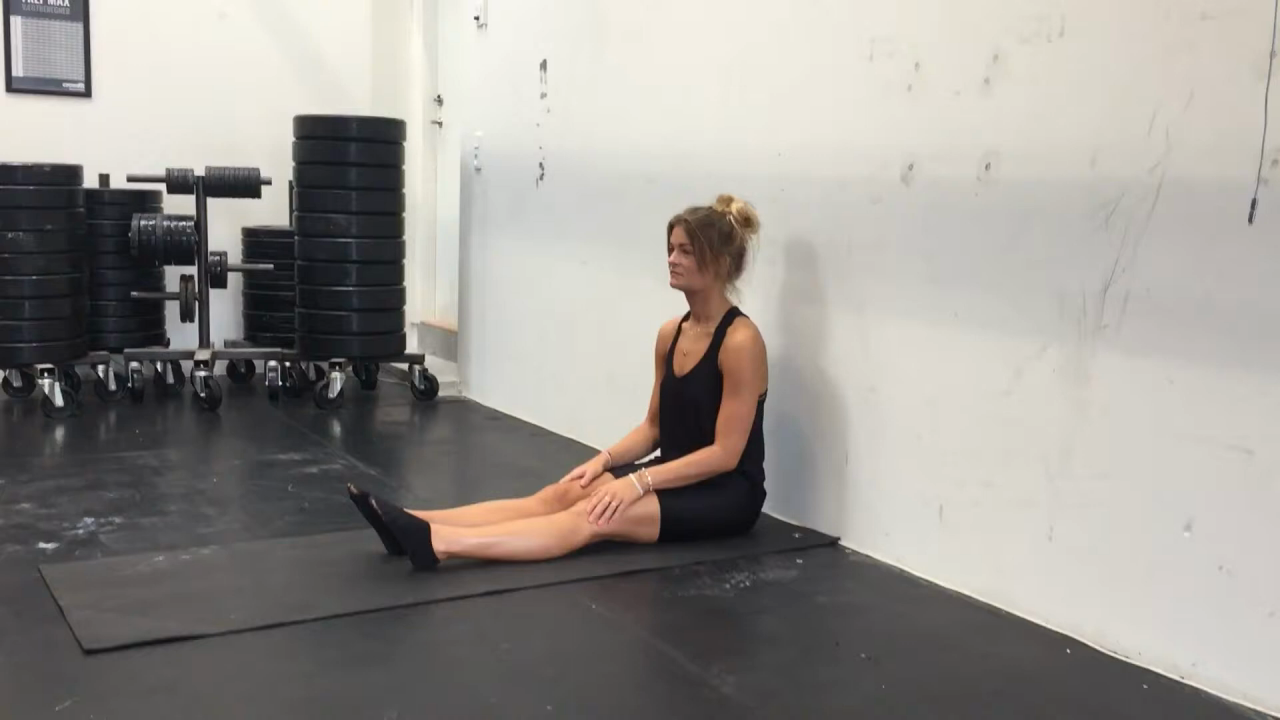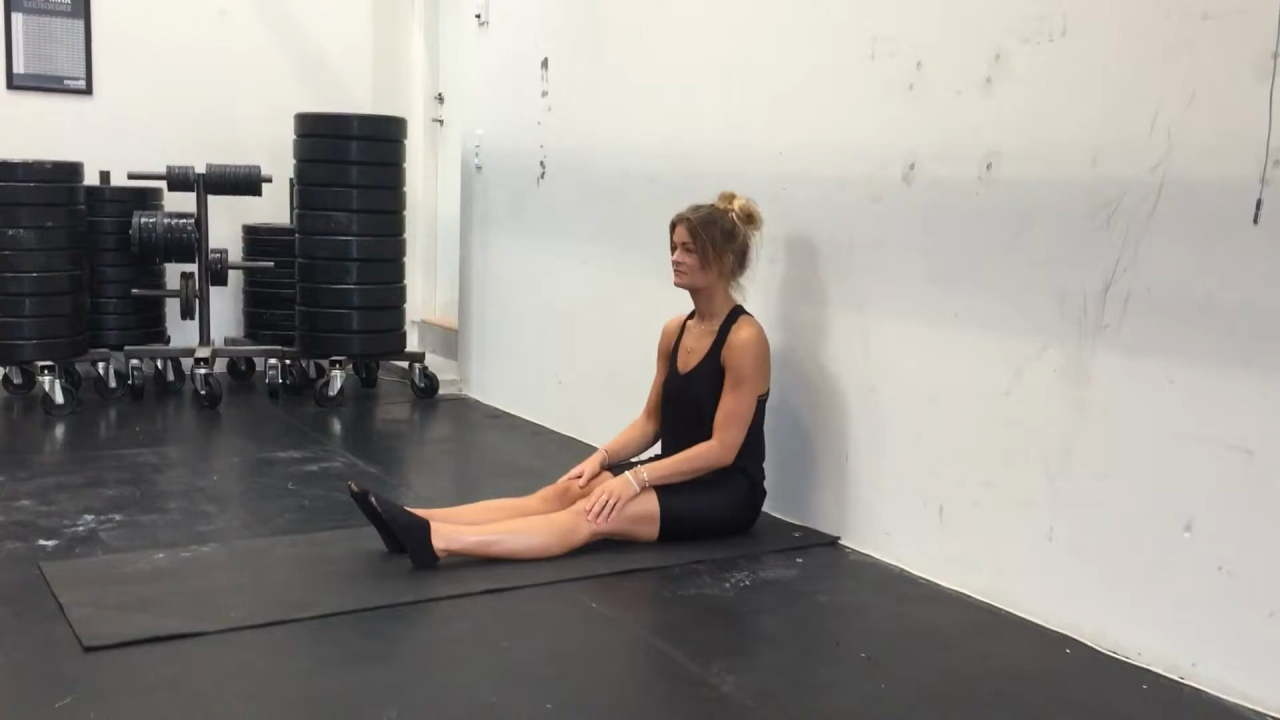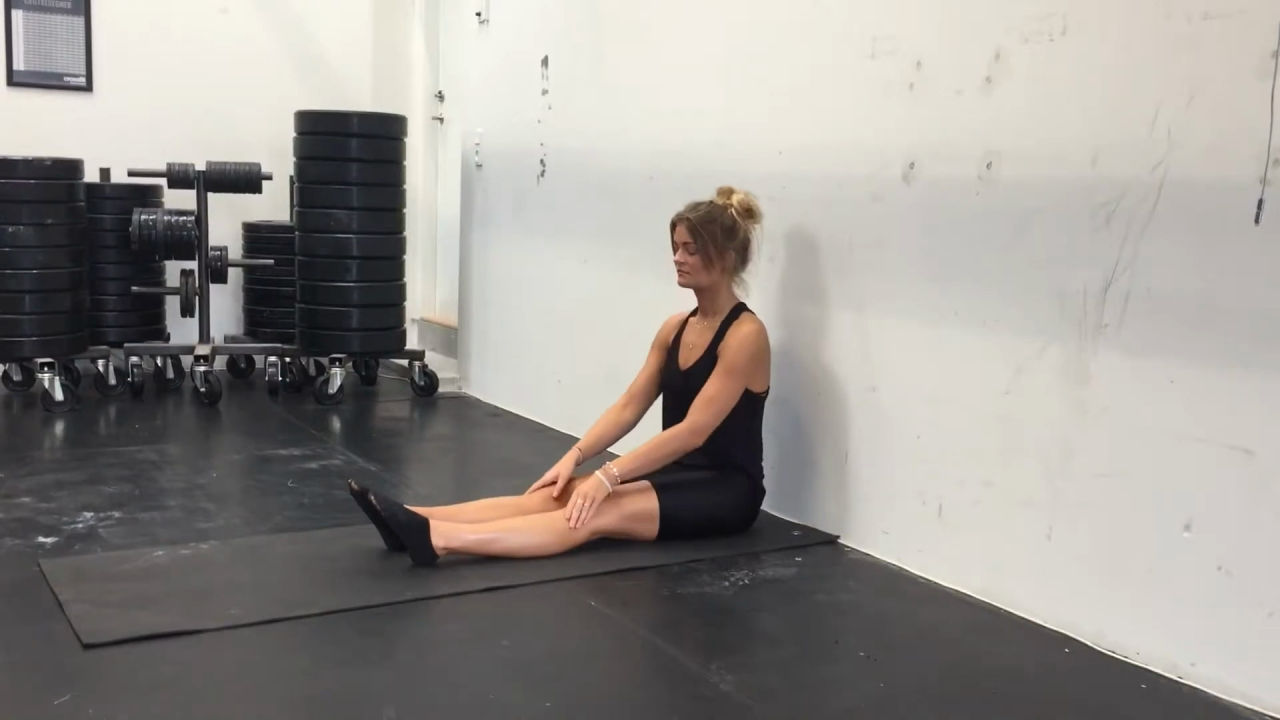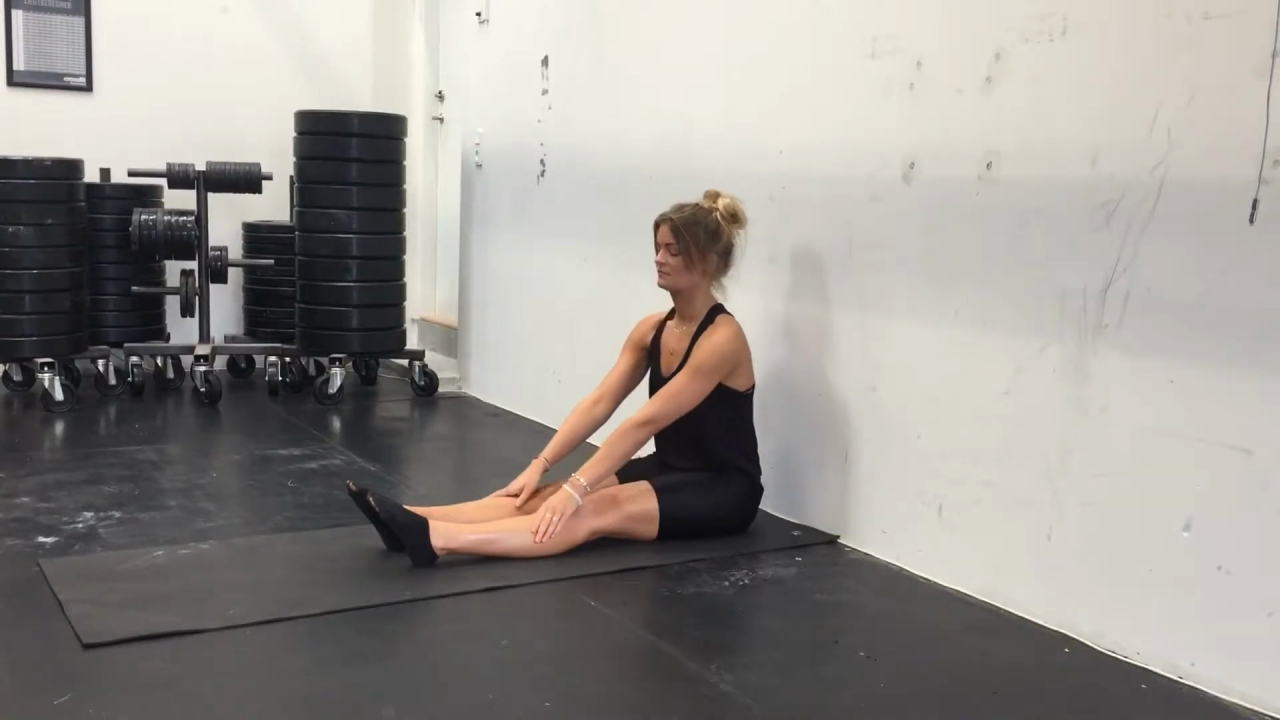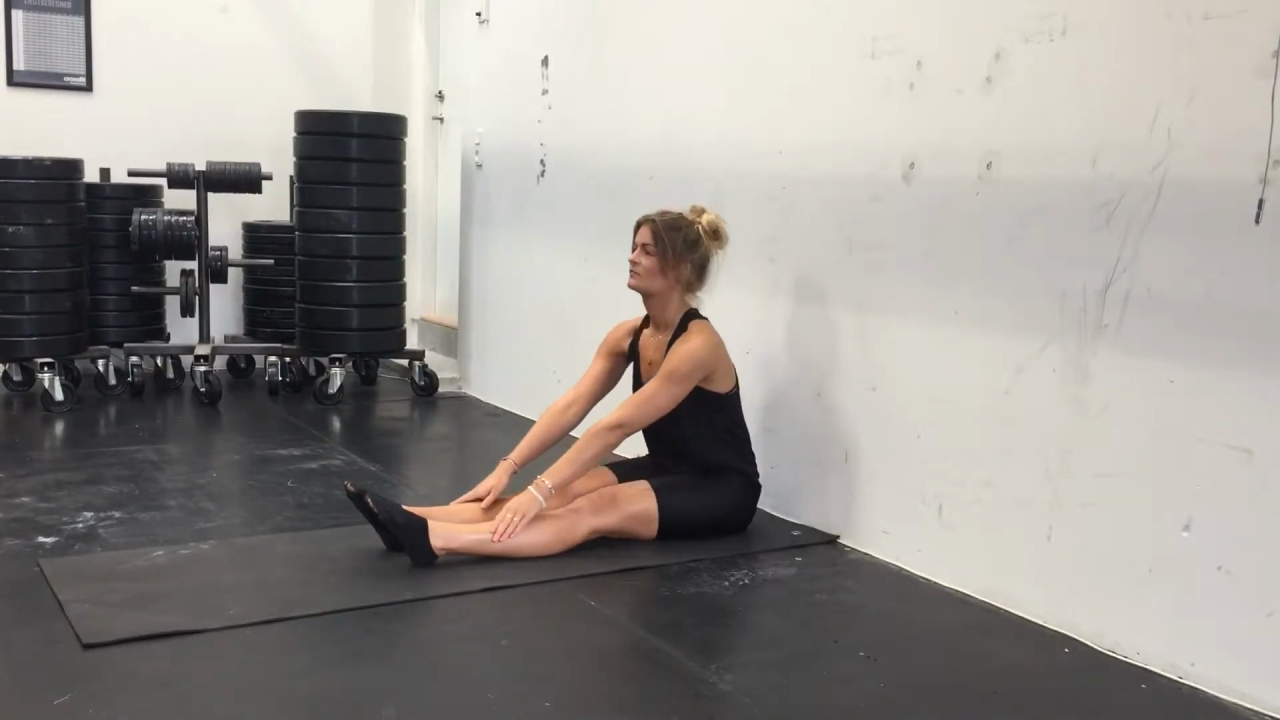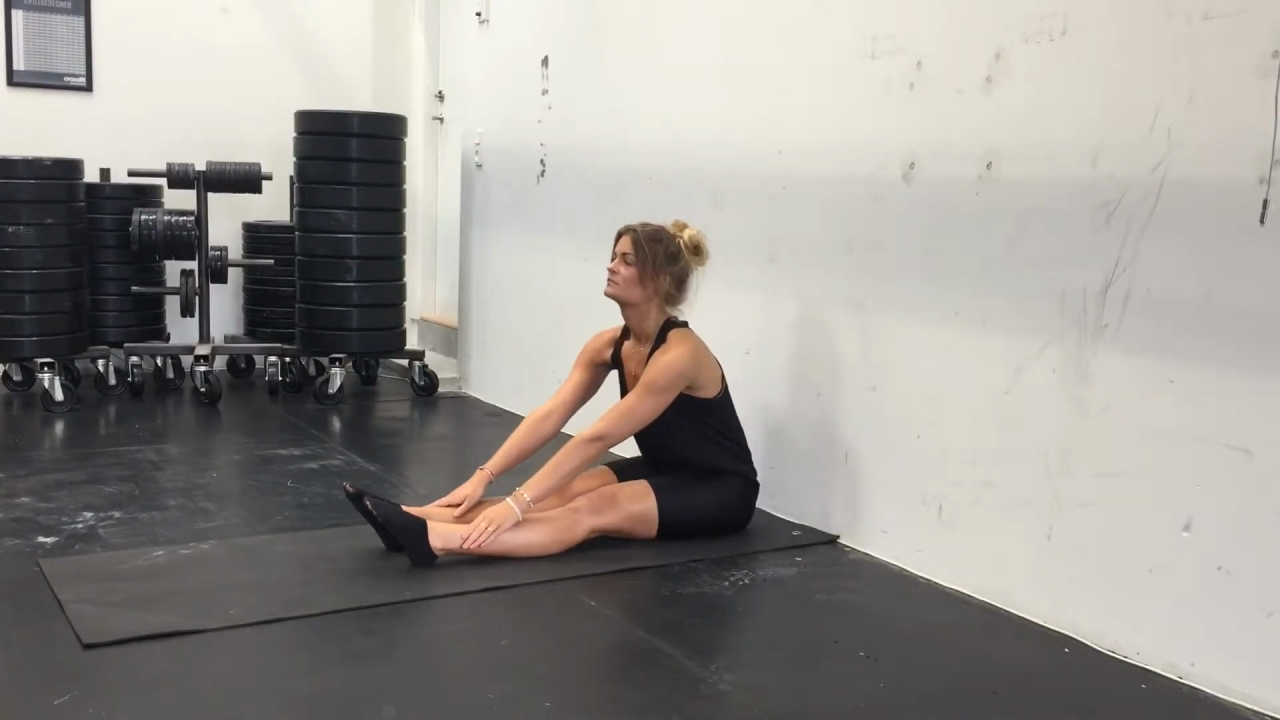
dt=0.5s
person 1, frame 1
left shoulder: (740, 341)
right shoulder: (671, 333)
left elbow: (725, 452)
left wrist: (639, 482)
right wrist: (604, 459)
left hip: (727, 492)
right hip: (677, 475)
left knee: (594, 515)
right knee: (563, 493)
left ankle: (436, 543)
right ankle: (425, 528)
person 1, frame 2
left shoulder: (744, 339)
right shoulder: (675, 331)
left elbow: (722, 448)
right elbow: (651, 422)
left wrist: (635, 479)
right wrist: (602, 457)
left hip: (727, 492)
right hip: (678, 473)
left knee: (596, 516)
right knee: (562, 495)
left ankle: (438, 542)
right ankle: (416, 523)
person 1, frame 3
left shoulder: (745, 335)
right shoulder: (676, 328)
left elbow: (694, 430)
right elbow: (628, 406)
left wrist: (607, 477)
right wrist: (574, 456)
left hip: (726, 490)
right hip: (675, 472)
left knee: (599, 512)
right knee: (559, 496)
left ankle: (436, 539)
right ankle: (416, 521)
person 1, frame 4
left shoulder: (722, 338)
right shoulder: (653, 328)
left elbow: (645, 422)
right elbow: (598, 403)
left wrist: (576, 489)
right wrist: (540, 466)
left hip: (724, 489)
right hip: (668, 469)
left knee: (598, 510)
right knee: (549, 497)
left ankle: (436, 539)
right ankle: (415, 521)
person 1, frame 5
left shoulder: (697, 344)
right shoulder: (629, 335)
left elbow: (616, 426)
right elbow: (571, 406)
left wrist: (540, 491)
right wrist: (507, 468)
left hip: (721, 490)
right hip: (665, 469)
left knee: (593, 510)
right knee: (567, 491)
left ankle: (434, 540)
right ankle: (413, 522)
person 1, frame 6
left shoulder: (679, 354)
right shoulder: (609, 344)
left elbow: (596, 438)
right elbow: (549, 416)
left wrist: (518, 503)
right wrist: (483, 477)
left hip: (720, 489)
right hip: (663, 470)
left knee: (592, 511)
right knee: (564, 492)
left ankle: (432, 539)
right ankle: (416, 522)
